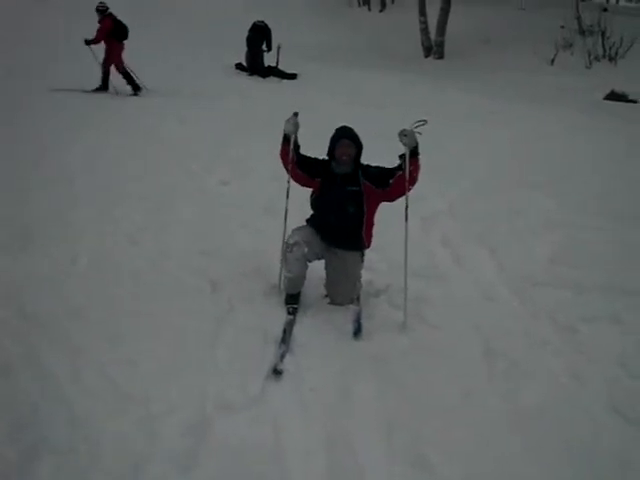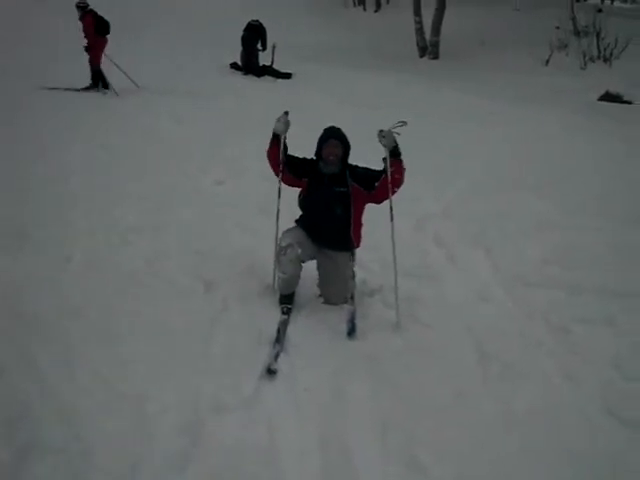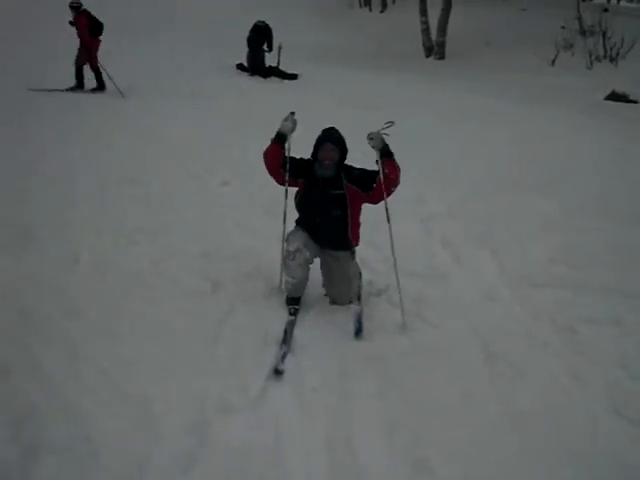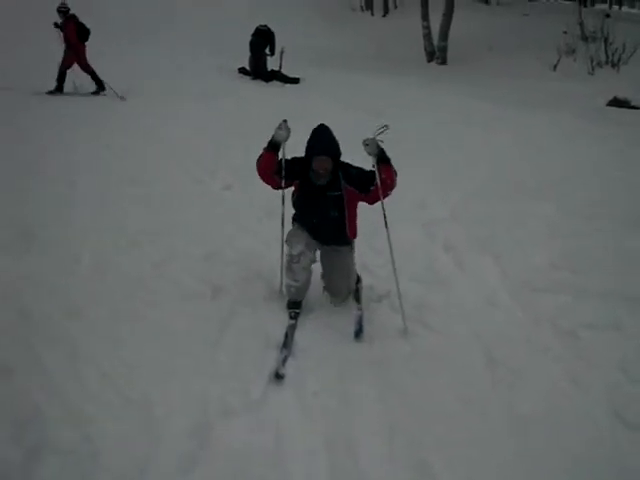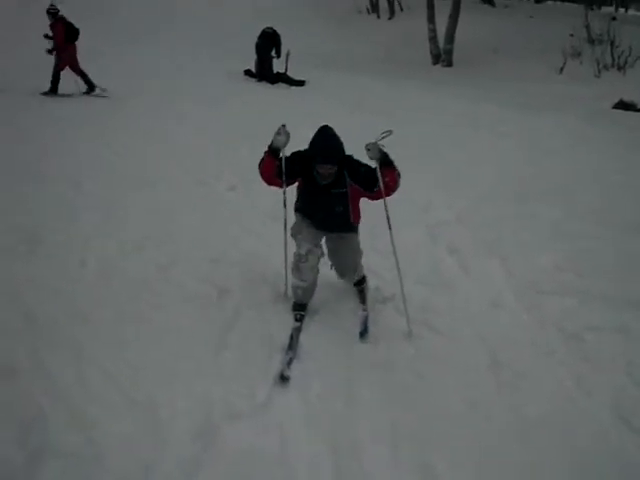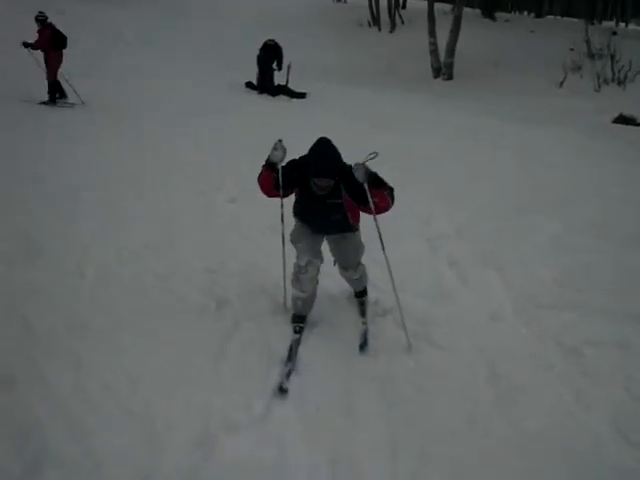
dt=0.2s
person 1, frame 1
left shoulder: (370, 178)
right shoulder: (320, 171)
left elbow: (403, 180)
right elbow: (293, 164)
left wrist: (411, 152)
right wrist: (290, 138)
left hip: (348, 247)
right hip: (318, 234)
left knee: (341, 299)
right knee: (295, 246)
left ankle: (351, 280)
right ankle: (292, 292)
person 1, frame 2
left shoulder: (356, 178)
right shoulder: (308, 171)
left elbow: (390, 183)
right elbow: (280, 164)
left wrist: (393, 153)
right wrist: (278, 138)
left hip: (339, 247)
right hip: (308, 235)
left knee: (335, 299)
right knee: (288, 247)
left ankle: (345, 277)
right ankle: (287, 293)
person 1, frame 3
left shoulder: (353, 179)
right shoulder: (304, 172)
left elbow: (388, 183)
right elbow: (275, 165)
left wrist: (383, 152)
right wrist: (282, 137)
left hip: (339, 246)
right hip: (308, 234)
left knee: (342, 299)
right knee: (295, 252)
left ankle: (351, 275)
right ankle: (294, 295)
person 1, frame 4
left shoulder: (348, 177)
right shoulder: (299, 171)
left elbow: (385, 186)
right elbow: (267, 172)
left wrist: (379, 157)
right wrist: (275, 144)
left hip: (338, 240)
right hip: (306, 230)
left knee: (340, 296)
right knee: (299, 256)
left ankle: (351, 278)
right ankle: (295, 299)
person 1, frame 5
left shoulder: (352, 170)
right shoulder: (301, 163)
left elbow: (386, 186)
right elbow: (270, 175)
left wrist: (382, 161)
right wrist: (275, 150)
left hip: (342, 227)
right hip: (309, 221)
left knee: (348, 271)
right knee: (307, 255)
left ankle: (358, 278)
right ankle: (300, 301)
person 1, frame 6
left shoulder: (349, 178)
right shoulder: (298, 171)
left elbow: (383, 202)
right elbow: (270, 187)
left wrist: (369, 180)
right wrist: (272, 164)
left hip: (342, 229)
right hip: (307, 226)
left knee: (350, 266)
right knee: (307, 265)
left ankle: (360, 289)
right ankle: (300, 312)
